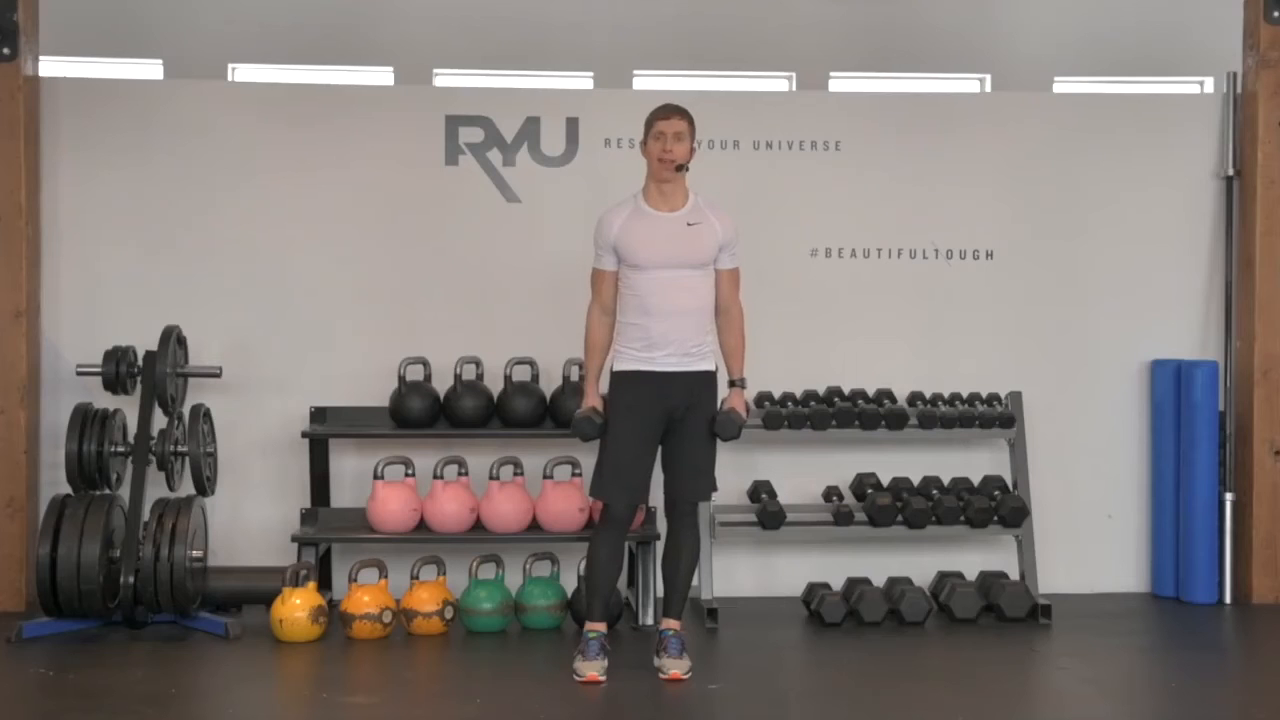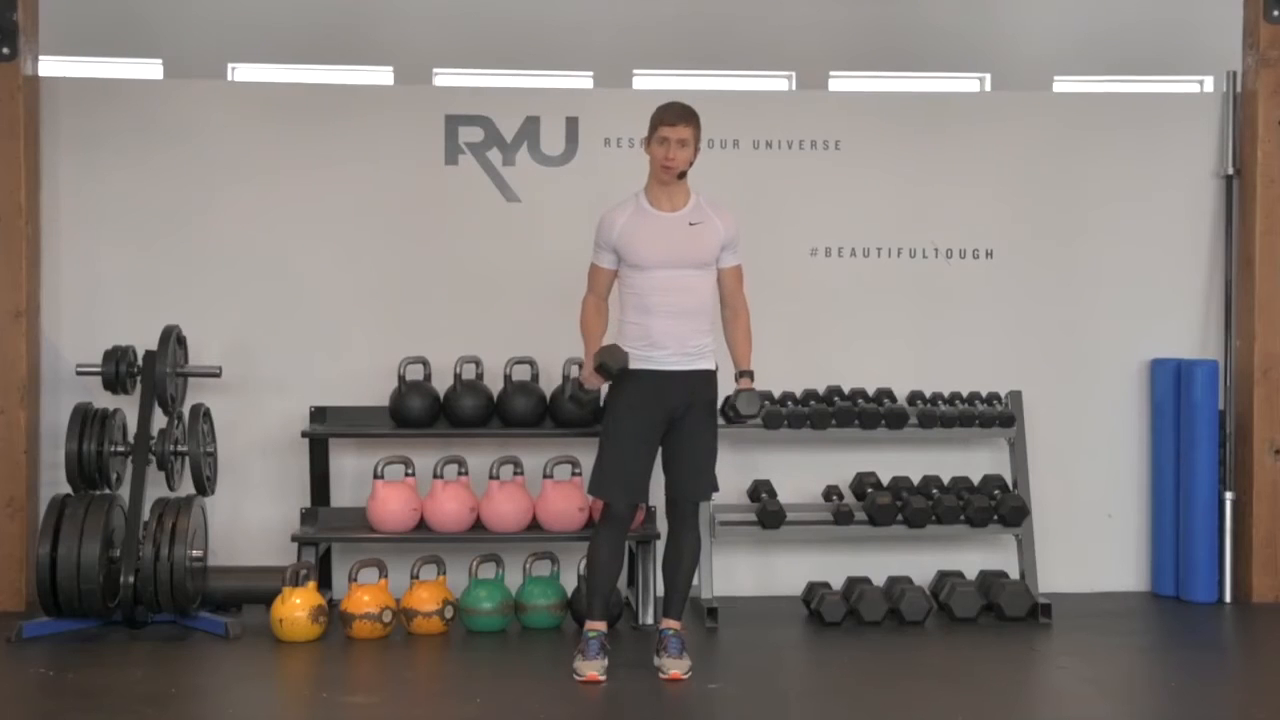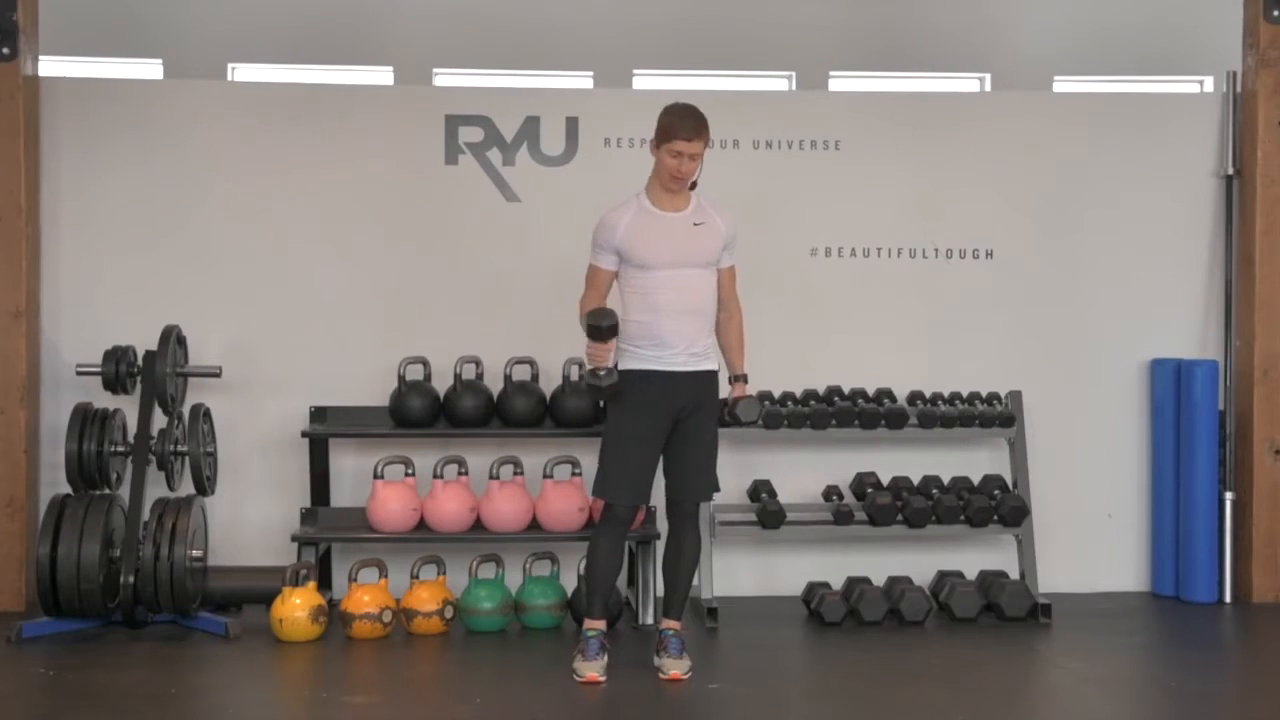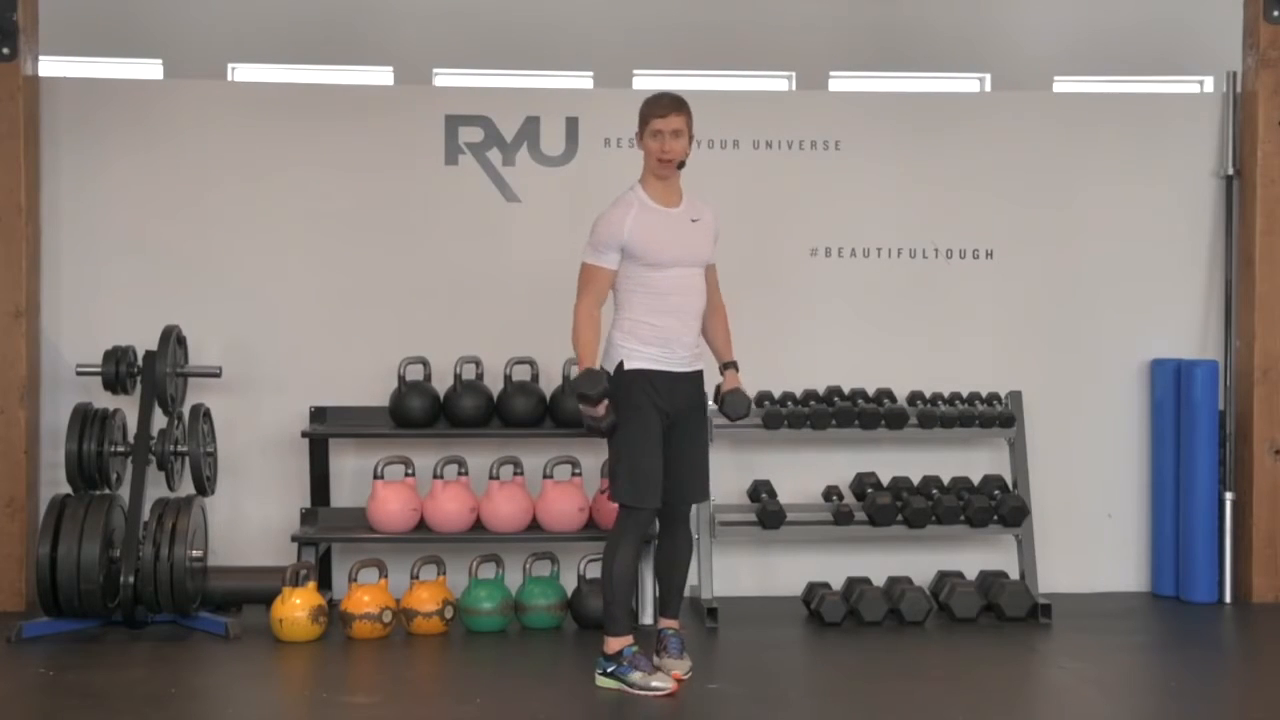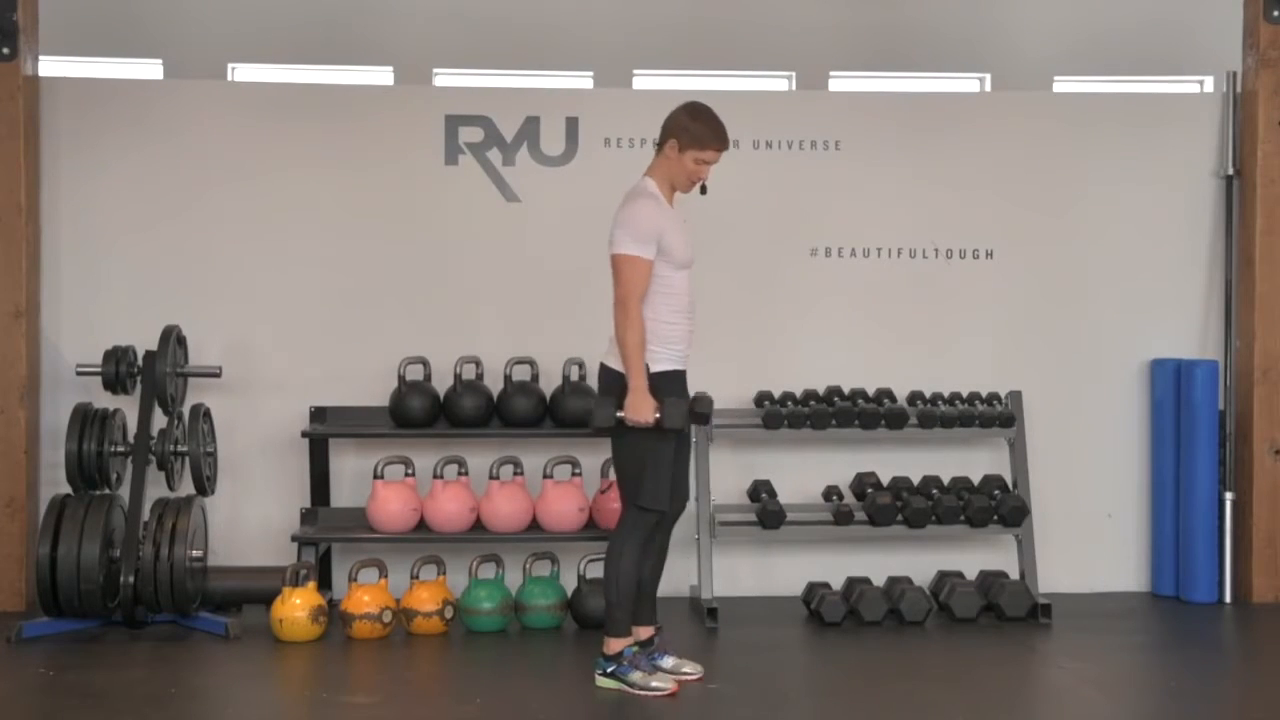
dt=1s
person 1, frame 1
left shoulder: (717, 223)
right shoulder: (615, 222)
left elbow: (728, 309)
right elbow: (602, 309)
left wrist: (737, 384)
right wrist: (590, 386)
left hip: (695, 382)
right hip: (635, 380)
left knee: (684, 509)
right knee: (616, 508)
left ankle: (671, 630)
right ankle: (595, 632)
person 1, frame 2
left shoulder: (719, 223)
right shoulder: (617, 220)
left elbow: (733, 305)
right elbow: (596, 296)
left wrist: (745, 374)
right wrist: (593, 356)
left hip: (696, 381)
right hip: (635, 380)
left knee: (685, 509)
right knee: (617, 507)
left ankle: (670, 630)
right ankle: (595, 631)
person 1, frame 3
left shoulder: (718, 224)
right shoulder: (619, 222)
left elbow: (727, 306)
right elbow: (593, 296)
left wrist: (739, 377)
right wrist: (596, 340)
left hip: (699, 382)
right hip: (639, 380)
left knee: (685, 510)
right knee: (619, 508)
left ankle: (671, 630)
right ankle: (594, 631)
person 1, frame 4
left shoulder: (703, 217)
right shoulder: (620, 218)
right elbow: (588, 305)
left wrist: (728, 364)
left hip: (688, 381)
right hip: (636, 379)
left knee: (678, 512)
right knee: (637, 513)
left ankle: (668, 628)
right ankle: (616, 652)
person 1, frame 5
left shoulder: (666, 209)
right shoulder: (642, 209)
right elbow: (629, 306)
right wrist: (638, 387)
left hip: (668, 379)
right hip: (641, 382)
left knee: (666, 511)
right knee: (641, 514)
left ankle: (643, 637)
right ankle: (615, 654)
